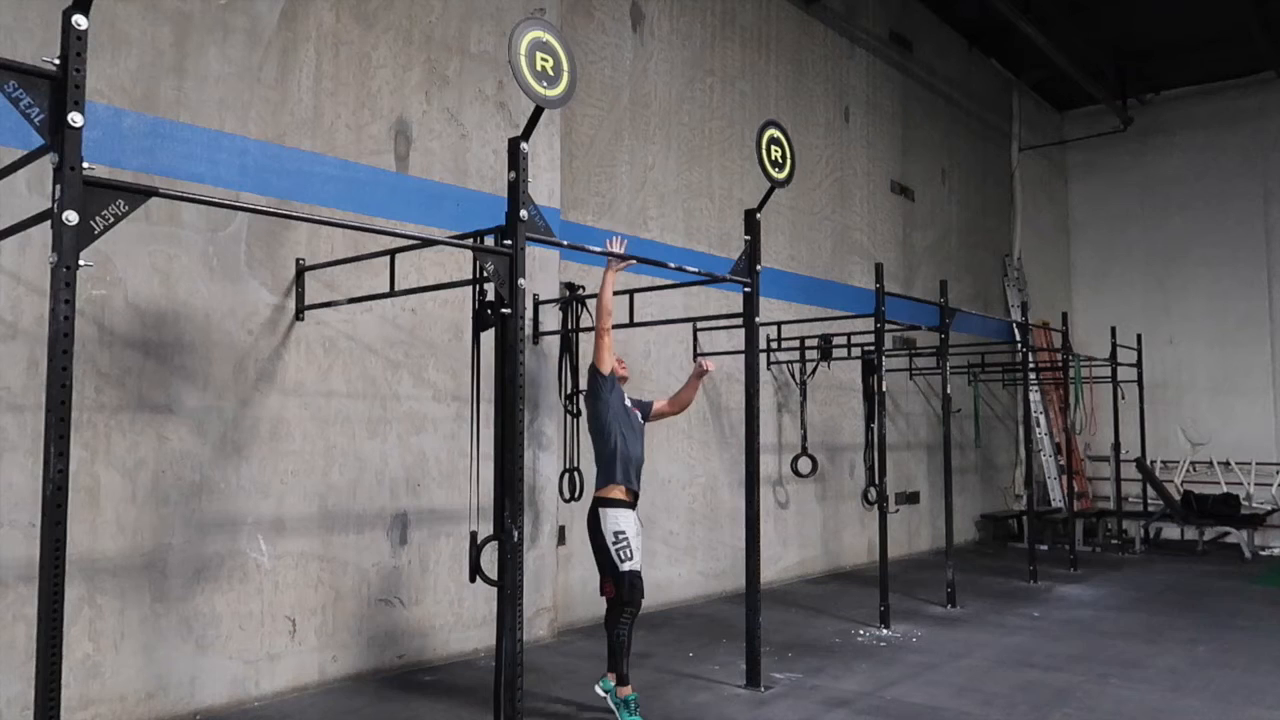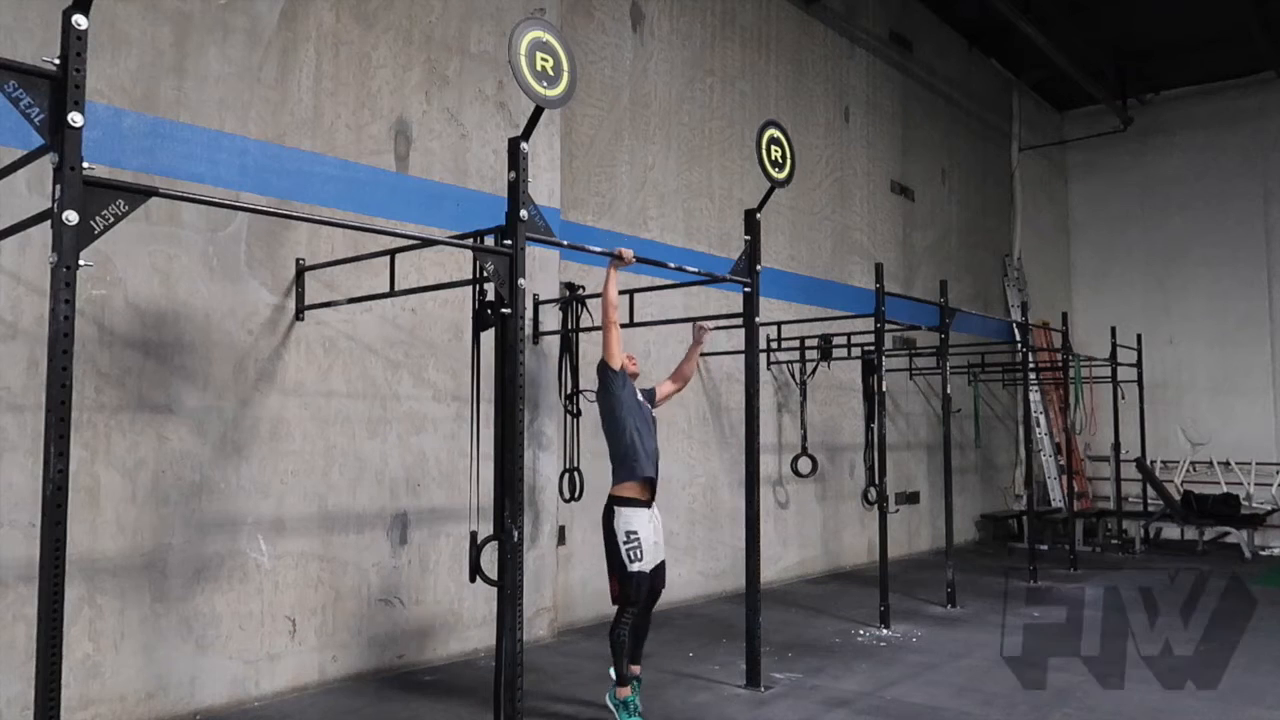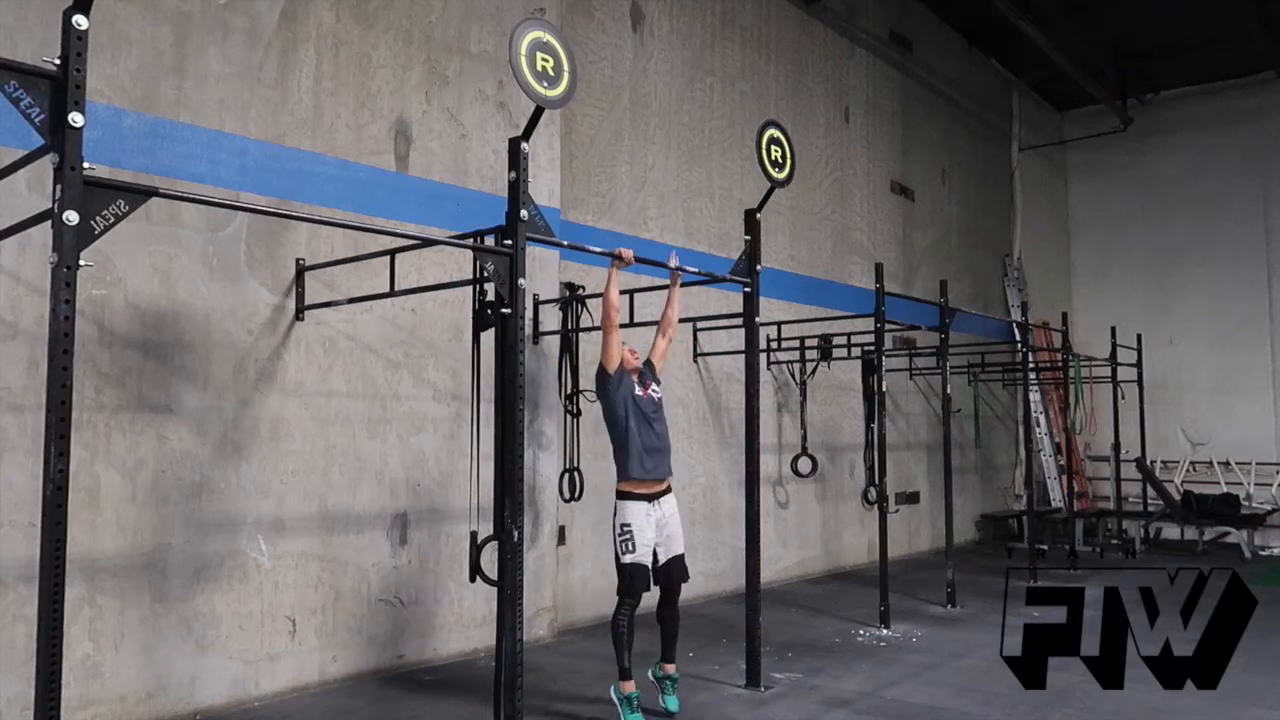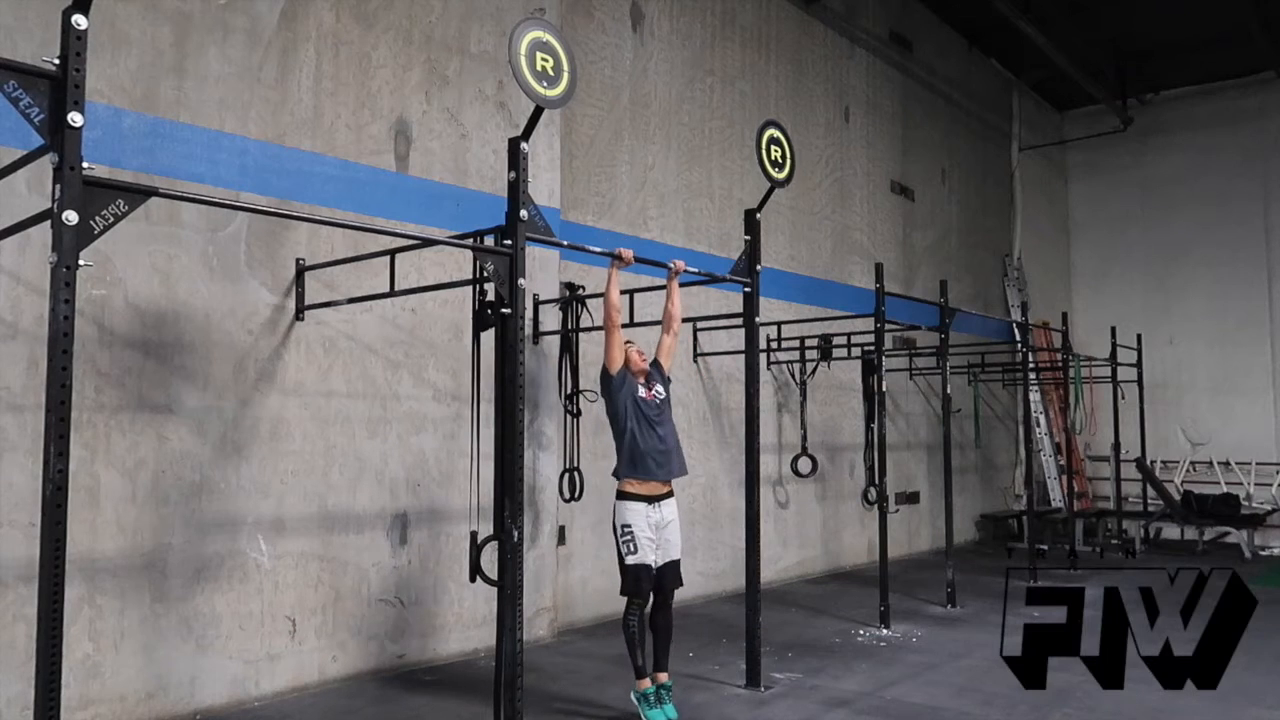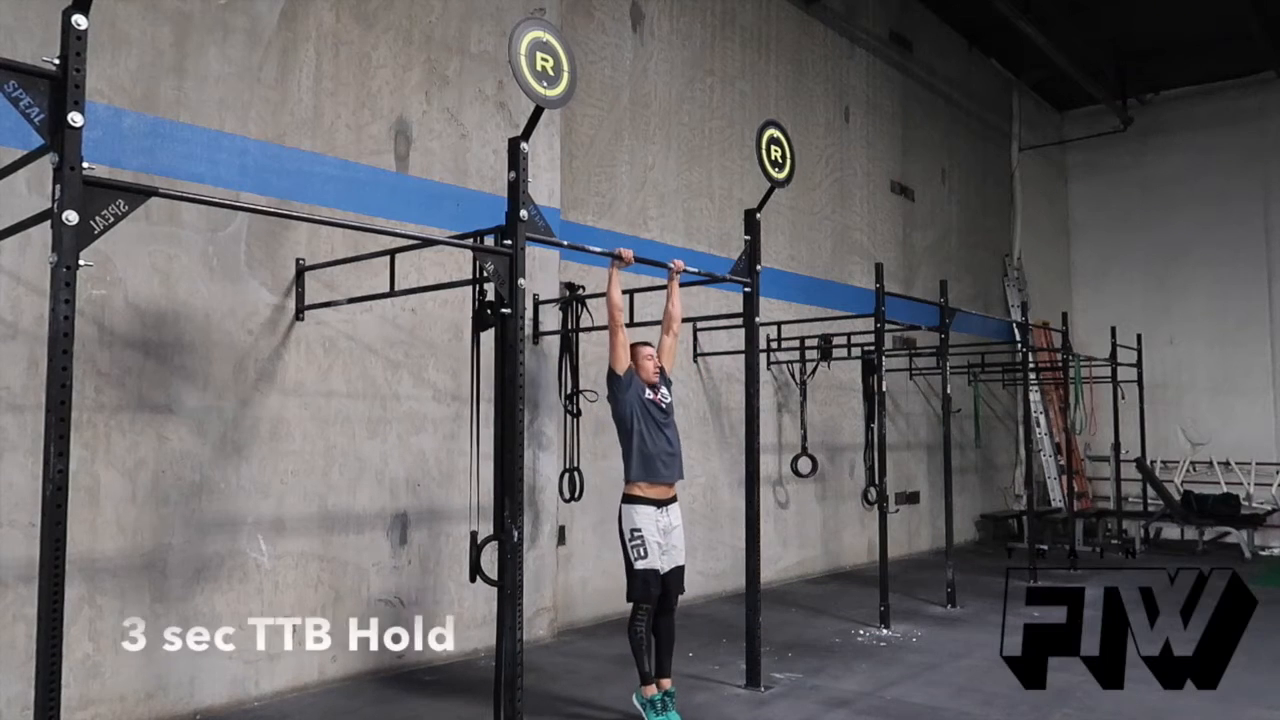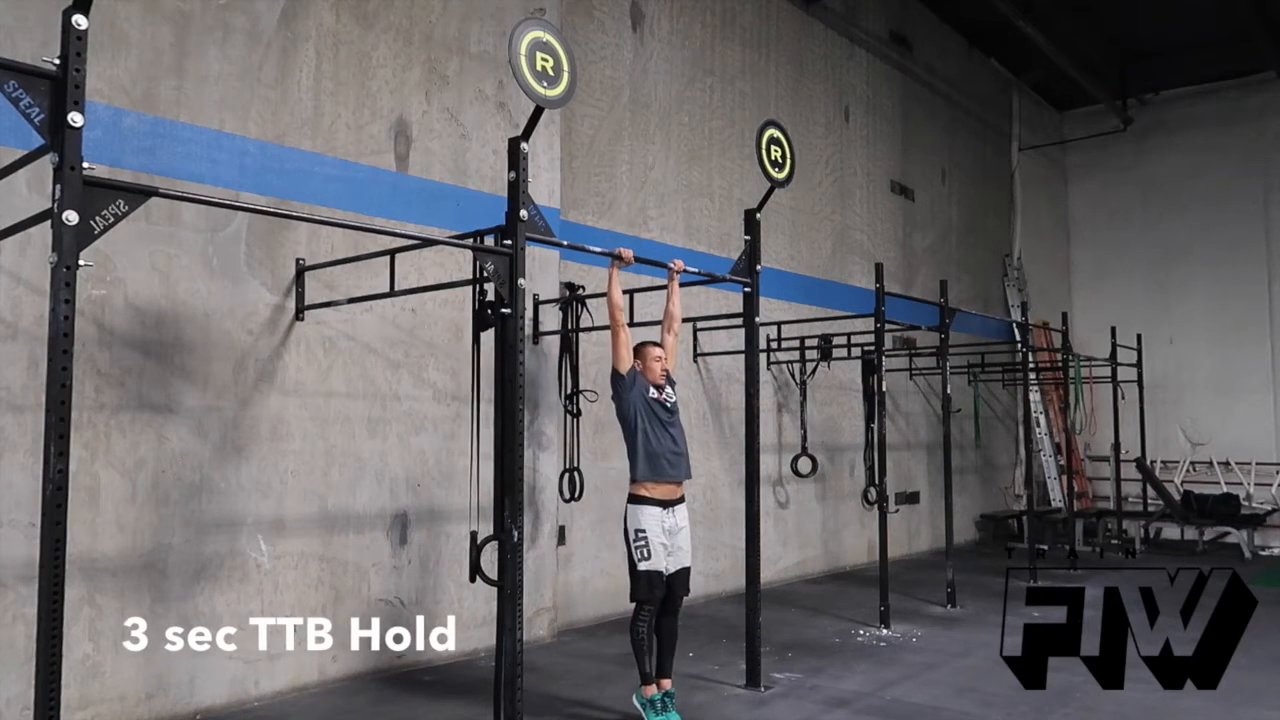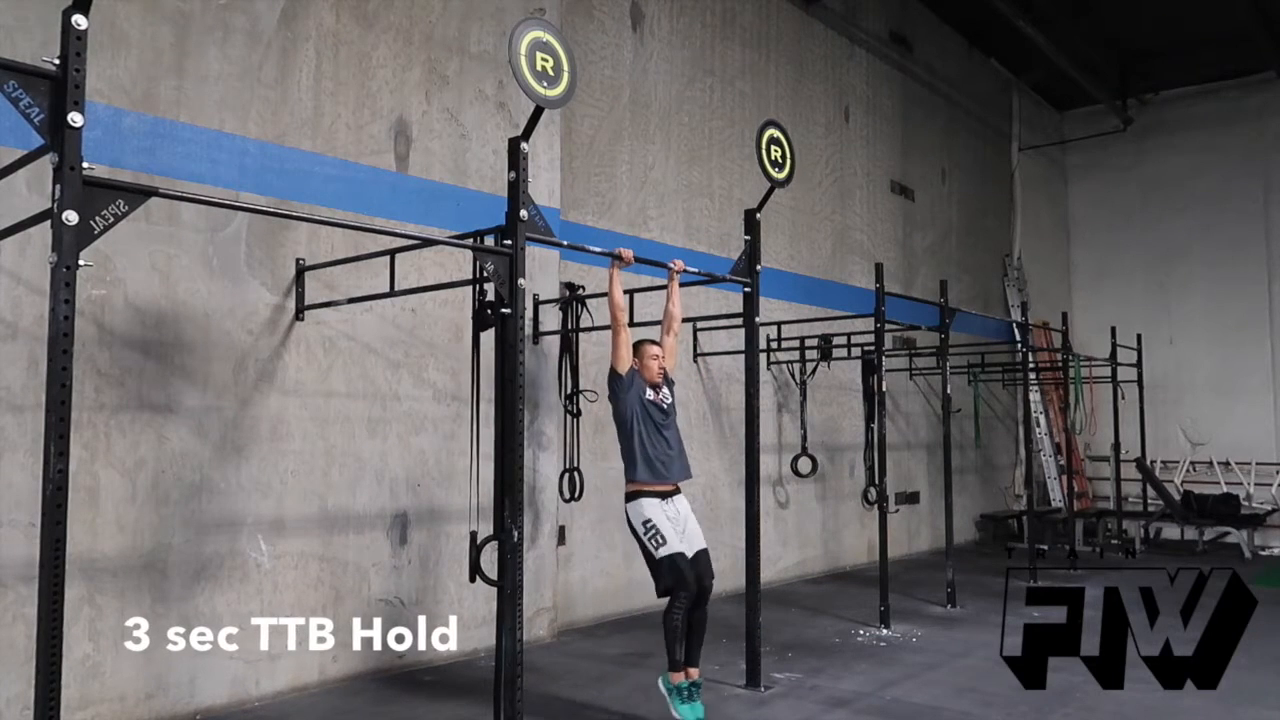
dt=0.3s
person 1, frame 1
left shoulder: (632, 405)
right shoulder: (601, 390)
left elbow: (675, 406)
right elbow: (604, 327)
left wrist: (696, 376)
right wrist: (610, 270)
left hip: (627, 511)
right hip: (611, 511)
left knee: (622, 601)
right knee: (627, 601)
left ankle: (612, 677)
person 1, frame 2
left shoulder: (641, 397)
right shoulder: (613, 388)
left elbow: (678, 381)
right elbow: (610, 322)
left wrist: (696, 343)
right wrist: (614, 269)
left hip: (647, 509)
right hip: (626, 510)
left knee: (650, 594)
right knee: (631, 601)
left ankle: (630, 669)
person 1, frame 3
left shoulder: (651, 380)
right shoulder: (614, 385)
left elbow: (666, 333)
right elbow: (610, 321)
left wrist: (675, 284)
right wrist: (615, 270)
left hip: (665, 500)
right hip: (634, 504)
left knee: (672, 588)
right knee: (631, 595)
left ankle: (666, 670)
person 1, frame 4
left shoulder: (659, 380)
right shoulder: (617, 385)
left elbow: (671, 327)
right elbow: (612, 323)
left wrist: (673, 280)
right wrist: (615, 270)
left hip: (666, 503)
right hip: (634, 504)
left knee: (665, 595)
right knee: (638, 595)
left ankle: (662, 681)
person 1, frame 5
left shoulder: (663, 387)
right shoulder: (625, 388)
left elbow: (672, 328)
right elbow: (617, 323)
left wrist: (674, 281)
right wrist: (615, 269)
left hip: (670, 508)
right hip: (640, 509)
left knee: (668, 601)
right knee: (646, 601)
person 1, frame 6
left shoulder: (668, 387)
right shoulder: (630, 387)
left elbow: (672, 326)
right elbow: (619, 324)
left wrist: (674, 280)
right wrist: (615, 269)
left hip: (678, 509)
right hip: (646, 510)
left knee: (672, 603)
right knee: (649, 603)
person 1, frame 7
left shoulder: (664, 385)
right shoulder: (628, 383)
left elbow: (671, 329)
right elbow: (621, 324)
left wrist: (673, 282)
right wrist: (617, 270)
left hip: (675, 501)
right hip: (645, 505)
left knee: (701, 584)
right knee: (683, 588)
left ankle: (691, 675)
right ankle: (676, 678)
